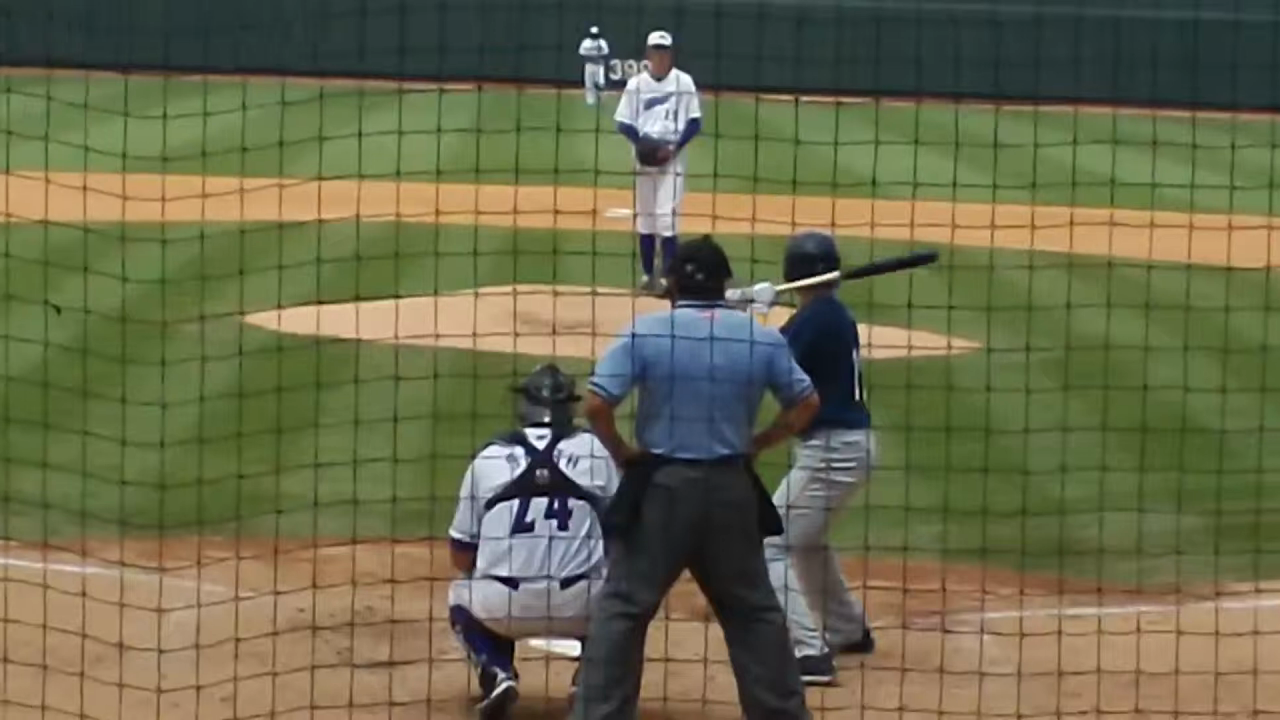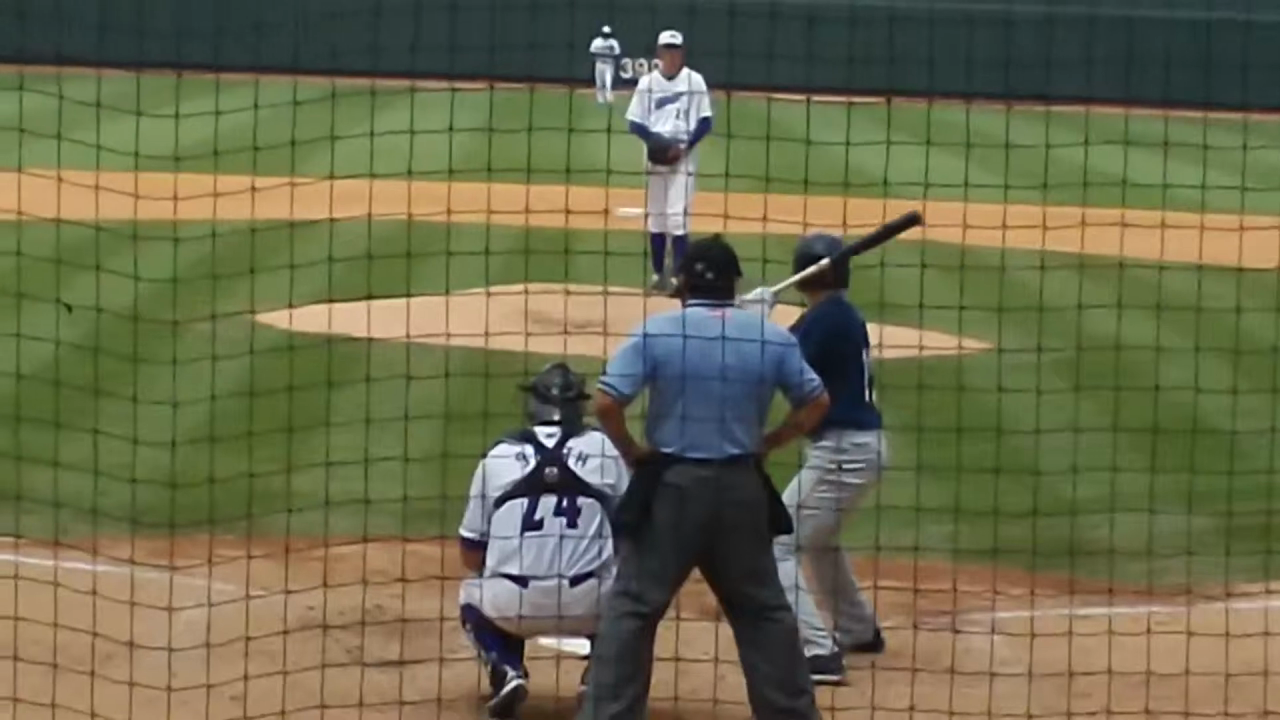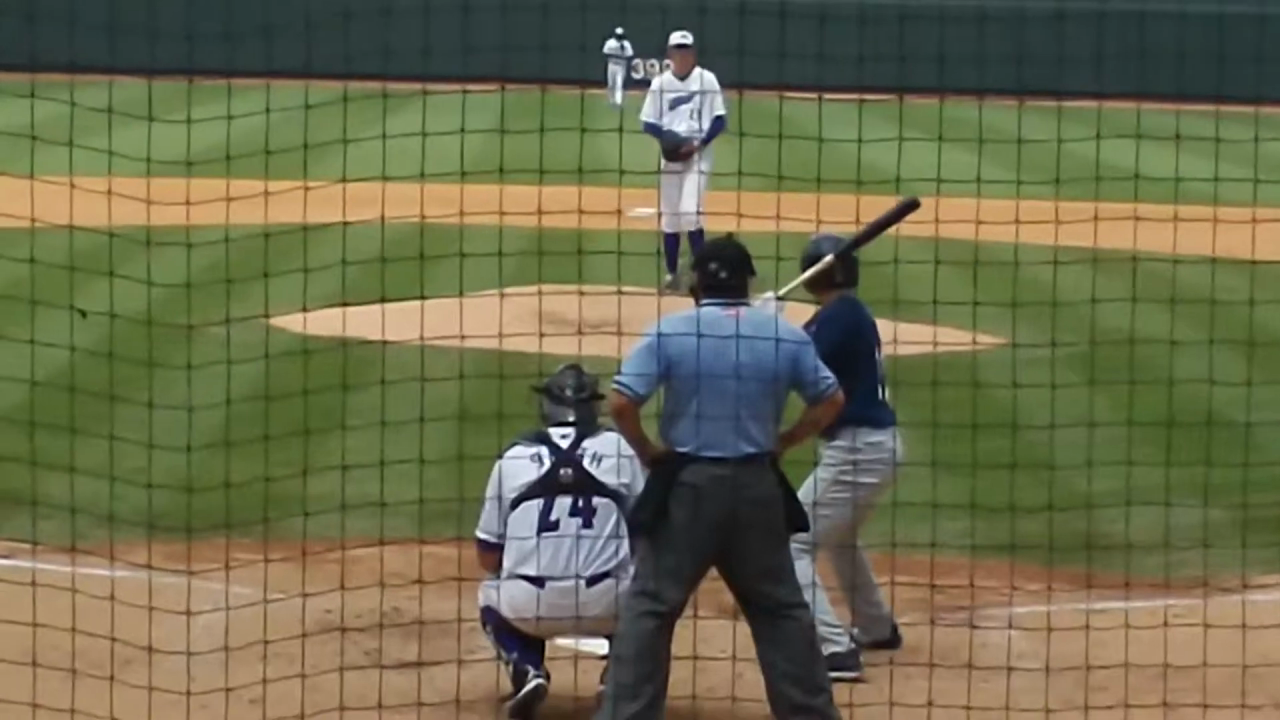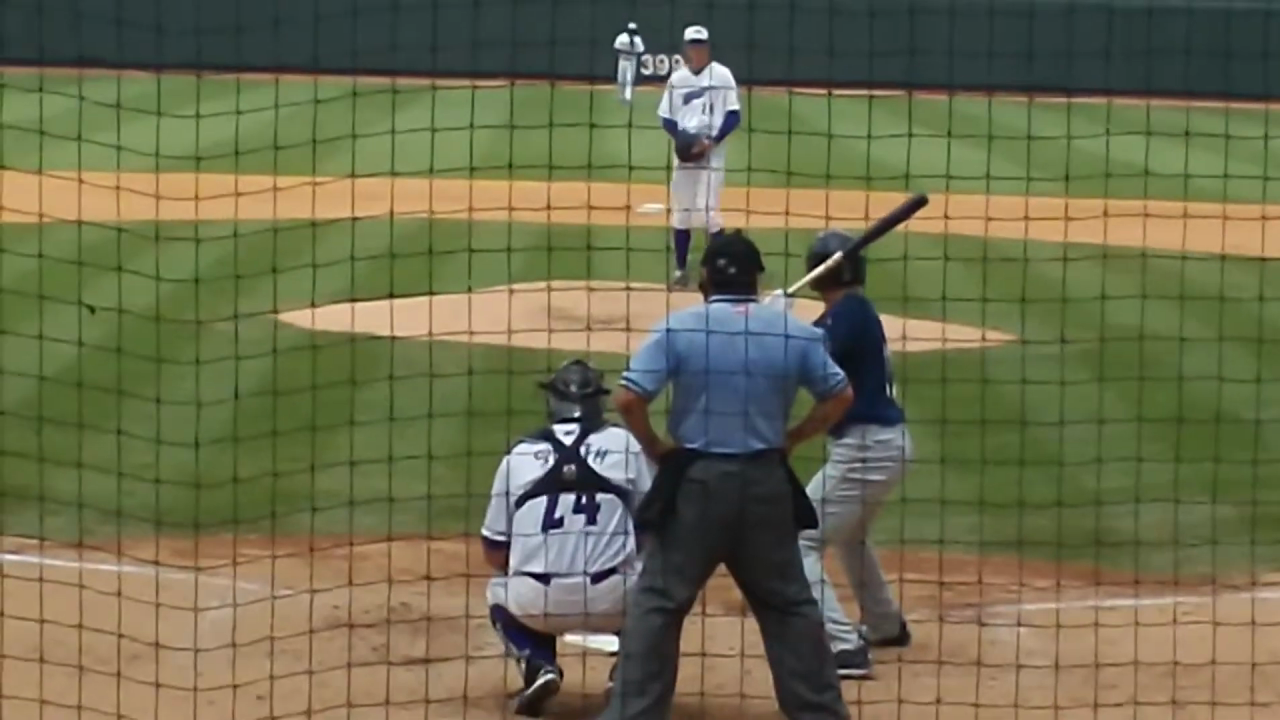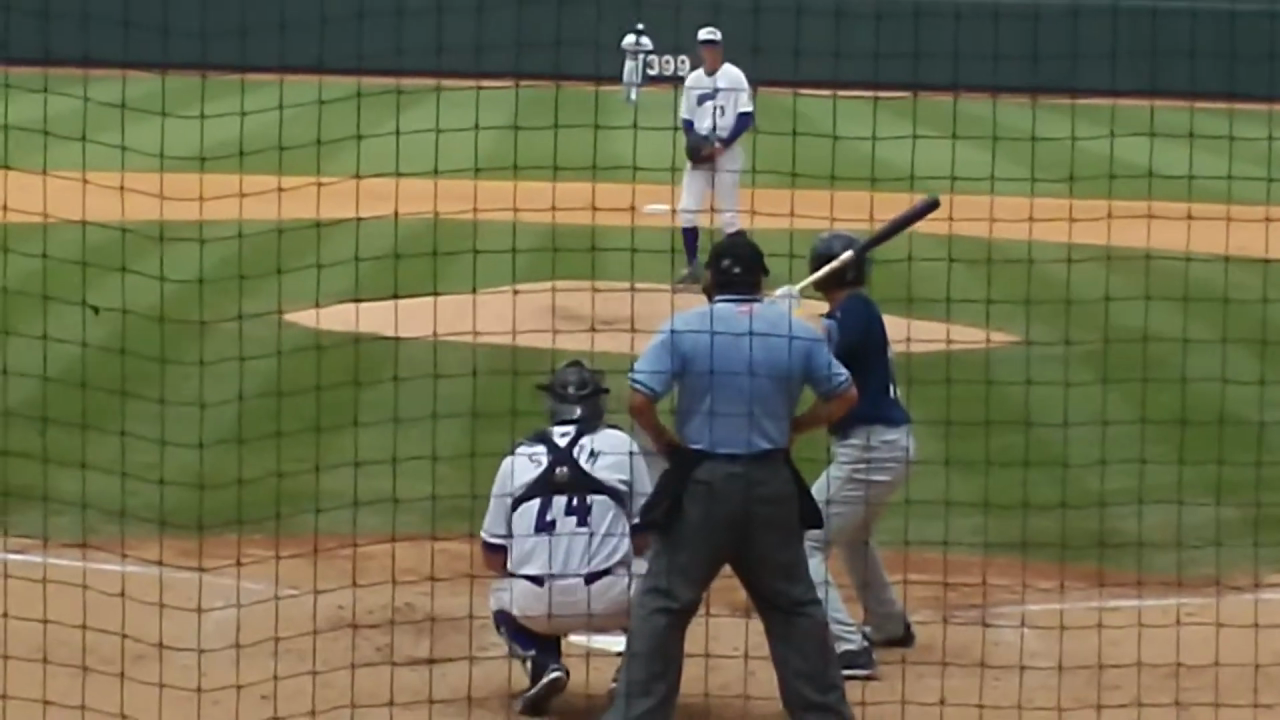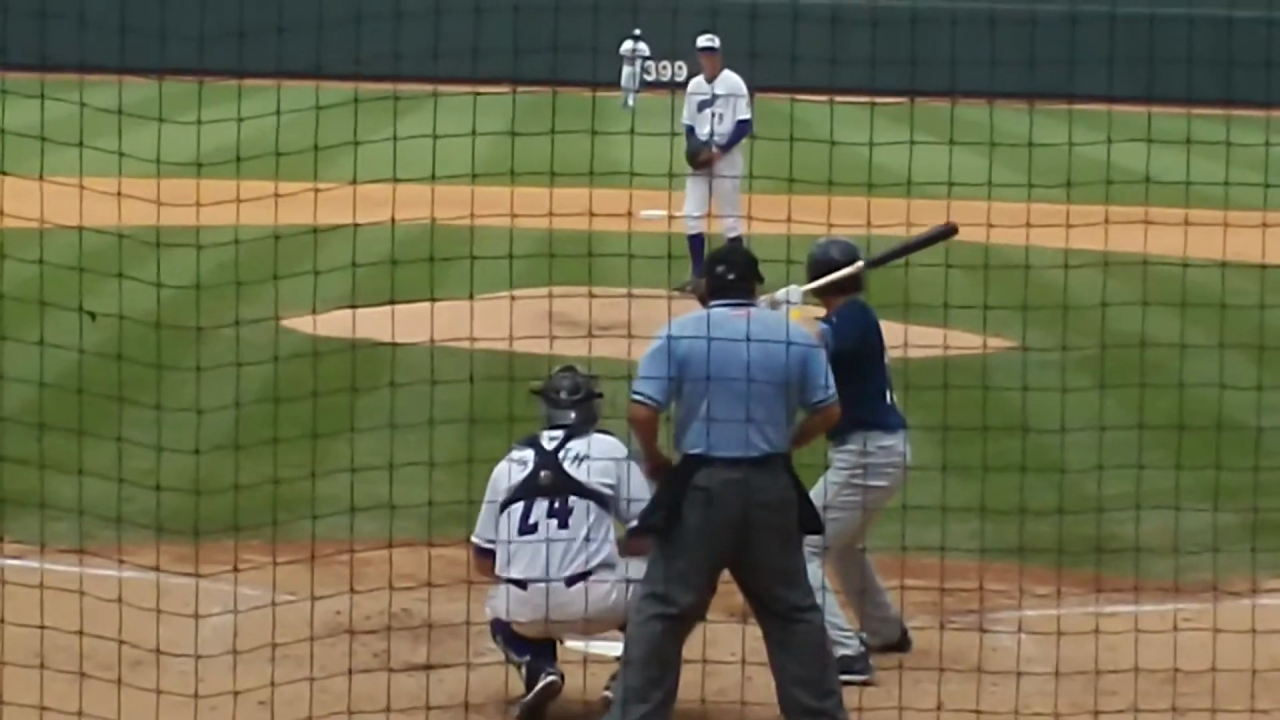
dt=0.2s
person 1, frame 1
left shoulder: (644, 333)
right shoulder: (762, 338)
left elbow: (595, 404)
right elbow: (806, 404)
left wrist: (622, 453)
right wrist: (756, 443)
left hip: (662, 485)
right hip: (731, 487)
left knee: (622, 607)
right knee: (755, 609)
person 1, frame 2
left shoulder: (655, 332)
right shoulder: (773, 337)
left elbow: (605, 403)
right elbow: (816, 403)
left wrist: (632, 451)
right wrist: (766, 443)
left hip: (672, 485)
right hip: (742, 487)
left knee: (631, 605)
right knee: (765, 608)
person 1, frame 3
left shoulder: (669, 332)
right shoulder: (787, 335)
left elbow: (620, 403)
right elbow: (831, 400)
left wrist: (647, 451)
right wrist: (782, 442)
left hip: (688, 484)
right hip: (757, 485)
left knee: (649, 605)
right knee: (782, 606)
person 1, frame 4
left shoulder: (677, 328)
right shoulder: (796, 332)
left elbow: (627, 399)
right elbow: (840, 396)
left wrist: (656, 447)
right wrist: (790, 438)
left hip: (697, 481)
right hip: (766, 481)
left knee: (657, 602)
right knee: (790, 603)
person 1, frame 5
left shoulder: (683, 328)
right shoulder: (801, 332)
left elbow: (638, 400)
right elbow: (844, 396)
left wrist: (666, 442)
left hip: (702, 481)
right hip: (771, 482)
left knee: (662, 602)
right knee: (795, 603)
person 1, frame 6
left shoulder: (678, 334)
right shoulder: (798, 338)
left elbow: (641, 414)
right elbow: (827, 413)
left wrist: (655, 463)
left hip: (703, 486)
right hip: (772, 487)
left knee: (661, 608)
right knee: (793, 610)
person 2, frame 1
left shoulder: (814, 317)
right shoulder: (835, 314)
left hip: (829, 449)
right hip: (849, 443)
left knee: (772, 546)
right knee: (807, 540)
left ankle: (811, 654)
right ankle: (850, 631)
person 2, frame 2
left shoulder: (824, 318)
right shoulder: (845, 315)
left hip: (839, 450)
right hip: (859, 444)
left knee: (779, 546)
right knee: (818, 540)
left ankle: (820, 653)
right ankle: (859, 631)
person 2, frame 3
left shoulder: (836, 316)
right shoulder: (853, 314)
left hip: (854, 448)
right hip: (875, 442)
left knee: (792, 543)
right knee: (839, 537)
left ankle: (836, 651)
right ankle: (877, 628)
person 2, frame 4
left shoulder: (846, 313)
right shoulder: (857, 311)
left hip: (863, 447)
right hip: (882, 440)
left knee: (799, 540)
right knee: (849, 535)
left ankle: (845, 648)
right ankle: (886, 625)
person 2, frame 5
left shoulder: (853, 311)
right shoulder: (858, 310)
left hip: (868, 446)
right hip: (885, 441)
left knee: (804, 541)
right knee: (852, 536)
left ankle: (849, 648)
right ankle: (889, 625)
person 2, frame 6
left shoulder: (849, 317)
right shoulder: (855, 317)
left wrist: (791, 306)
right wrist: (779, 312)
left hip: (864, 452)
right hip: (879, 447)
left knee: (801, 546)
right knee: (842, 542)
left ankle: (846, 654)
right ankle: (886, 630)
person 3, frame 1
left shoulder: (489, 456)
right shoulder: (592, 450)
left elbow: (461, 557)
left hip: (501, 606)
right hip: (576, 605)
left knee: (461, 596)
left ankle: (497, 675)
person 3, frame 2
left shoulder: (499, 455)
right shoulder: (602, 448)
left elbow: (471, 555)
left hip: (510, 603)
right hip: (586, 602)
left knee: (473, 595)
left ankle: (506, 673)
person 3, frame 3
left shoulder: (514, 457)
right shoulder: (617, 448)
left elbow: (488, 558)
left hip: (529, 604)
right hip: (602, 603)
left knee: (492, 596)
left ankle: (528, 672)
person 3, frame 4
left shoulder: (519, 454)
right shoulder: (623, 443)
left elbow: (494, 555)
left hip: (535, 602)
right hip: (610, 598)
left knee: (500, 593)
left ankle: (538, 666)
person 3, frame 5
left shoulder: (518, 456)
right shoulder: (620, 444)
left elbow: (493, 558)
left hip: (533, 604)
right hip: (608, 599)
left knee: (503, 596)
left ankle: (544, 666)
person 3, frame 6
left shoulder: (509, 462)
right shoulder: (609, 448)
left elbow: (484, 562)
left hip: (524, 610)
right hip: (594, 601)
left knee: (500, 608)
left ankle: (538, 669)
person 4, frame 1
left shoulder: (684, 81)
right shoulder: (636, 83)
left elbow: (695, 122)
right elbow: (624, 123)
left wrist: (675, 147)
right wrist: (642, 143)
left hip: (672, 158)
left knee: (667, 217)
right knee: (645, 217)
left ankle: (668, 277)
right ankle: (648, 274)
person 4, frame 2
left shoulder: (695, 80)
right shoulder: (647, 82)
left elbow: (705, 121)
right elbow: (635, 122)
left wrist: (686, 146)
right wrist: (654, 142)
left hip: (683, 157)
left knee: (677, 217)
right knee: (655, 216)
right ankle: (658, 273)
person 4, frame 3
left shoulder: (707, 79)
right shoulder: (660, 83)
left elbow: (720, 119)
right elbow: (648, 123)
left wrist: (700, 143)
left hip: (698, 155)
left knee: (689, 212)
right knee: (669, 216)
right ankle: (672, 273)
person 4, frame 4
left shoulder: (721, 74)
right shoulder: (676, 78)
left elbow: (734, 115)
right elbow: (666, 118)
left wrist: (713, 141)
right wrist: (681, 138)
left hip: (712, 152)
left knee: (706, 211)
right knee: (680, 214)
right ankle: (681, 270)
person 4, frame 5
left shoulder: (734, 76)
right shoulder: (693, 79)
left elbow: (746, 117)
right elbow: (686, 119)
left wrist: (723, 144)
left hip: (728, 153)
left knee: (727, 214)
right knee: (686, 210)
right ankle: (692, 267)
person 4, frame 6
left shoulder: (734, 83)
right shoulder: (694, 85)
left elbow: (744, 125)
left wrist: (721, 150)
left hip: (727, 158)
left knee: (730, 220)
right knee: (692, 216)
right ankle: (697, 275)
